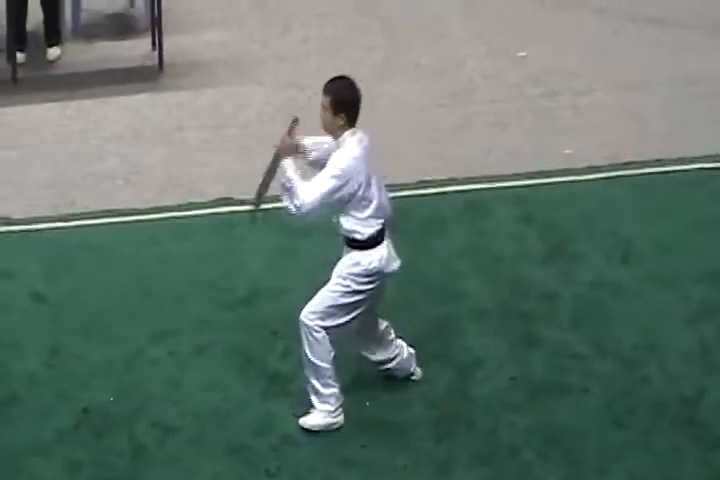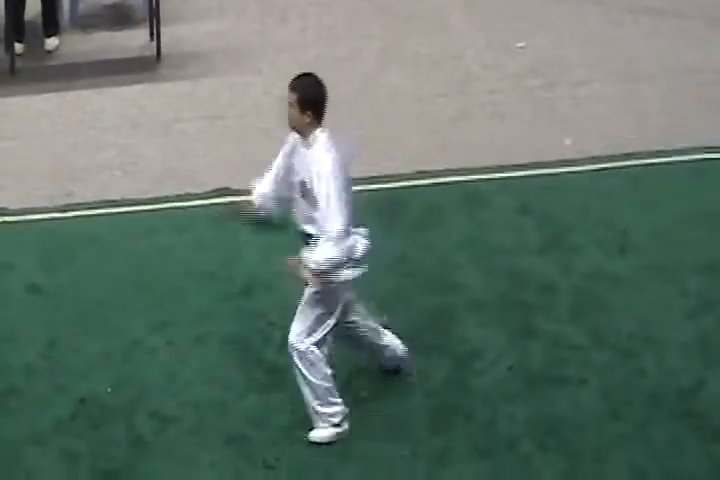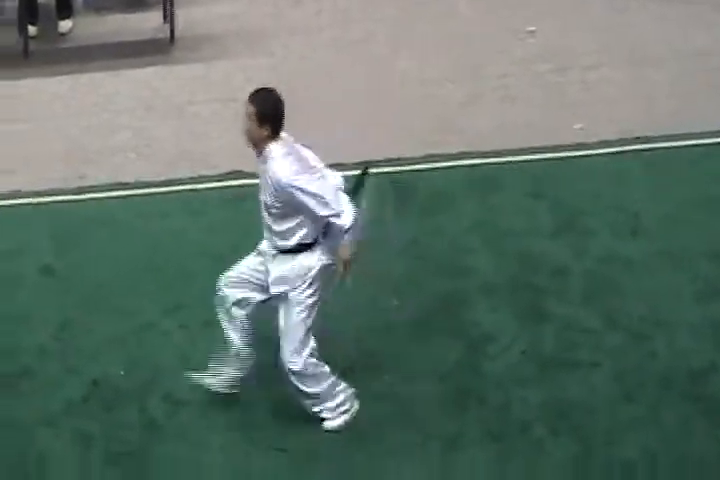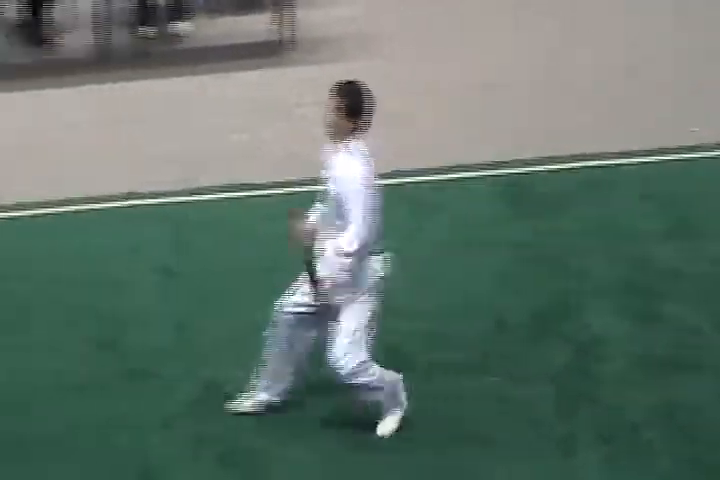
dt=0.2s
person 1, frame 1
left shoulder: (346, 162)
right shoulder: (354, 141)
left elbow: (304, 202)
right elbow: (325, 150)
left wrist: (287, 164)
right wrist: (302, 147)
left hip: (365, 258)
right hip: (372, 249)
left knee: (314, 322)
right knee: (362, 320)
left ankle: (328, 409)
right ankle: (404, 363)
person 1, frame 2
left shoulder: (321, 160)
right shoulder: (298, 143)
left elbow: (335, 225)
right elbow: (279, 176)
left wrist: (317, 266)
right wrist: (259, 200)
left hip: (331, 256)
right hip: (317, 248)
left knee: (303, 342)
right knee: (344, 313)
left ankle: (332, 420)
right ankle: (393, 352)
person 1, frame 3
left shoulder: (284, 172)
right shoulder: (276, 151)
left elbow: (336, 205)
right elbow: (330, 180)
left wrist: (346, 245)
left hip: (300, 264)
right hip: (274, 251)
left knee: (295, 357)
right knee: (230, 289)
left ankle: (339, 404)
right ankle: (228, 373)
person 1, frame 4
left shoulder: (355, 168)
right shoulder: (340, 154)
left elbow: (358, 234)
right wrist: (312, 224)
left hip: (354, 272)
right hip: (330, 263)
left knee: (347, 361)
right knee: (288, 316)
left ankle: (392, 399)
right ankle: (266, 393)
